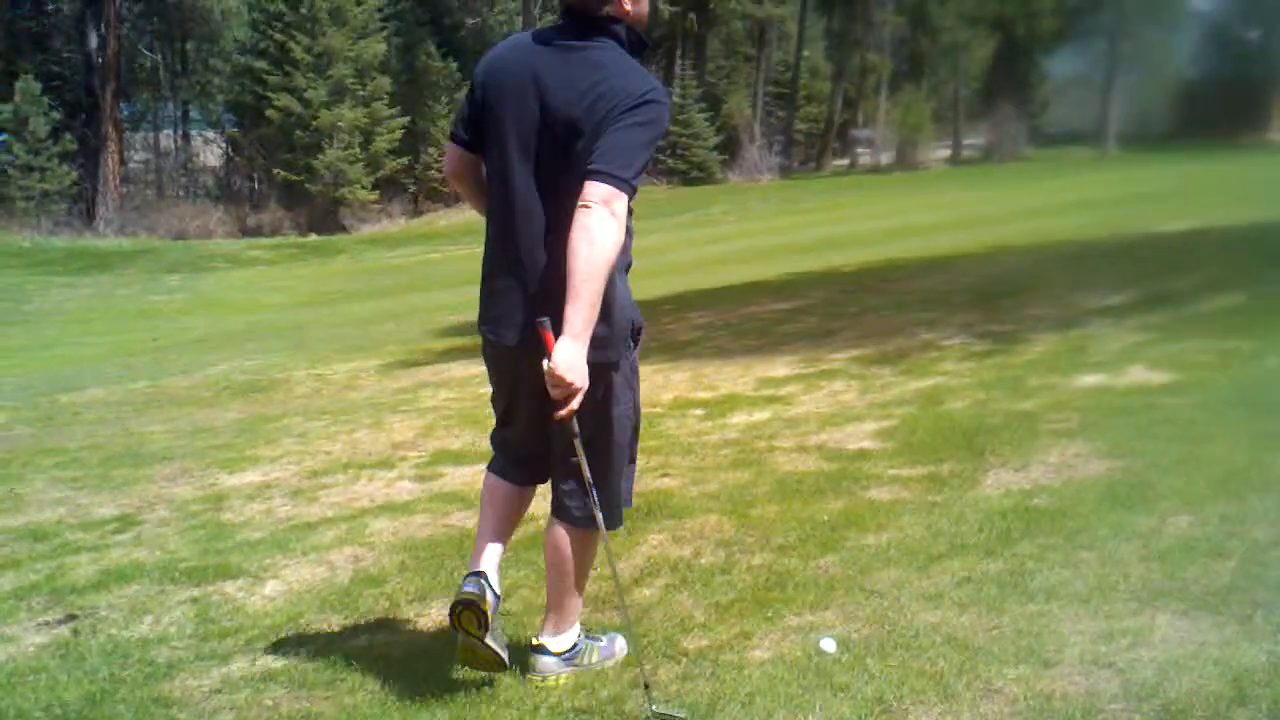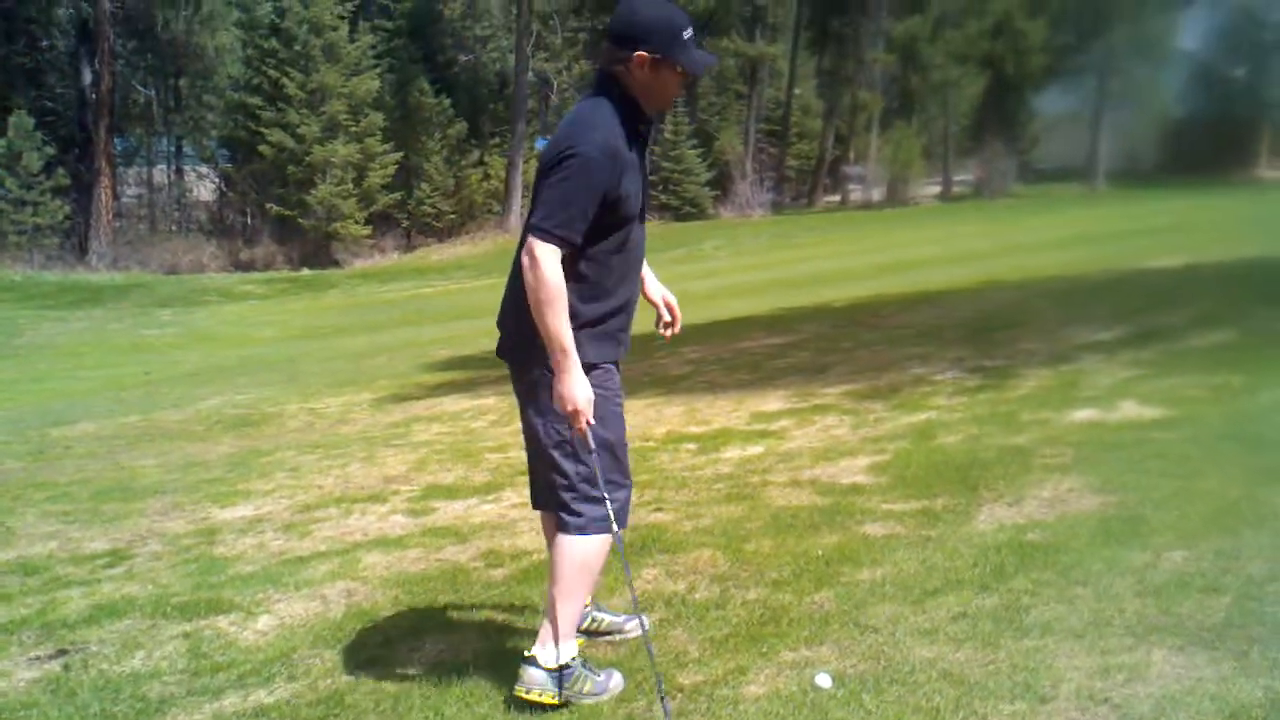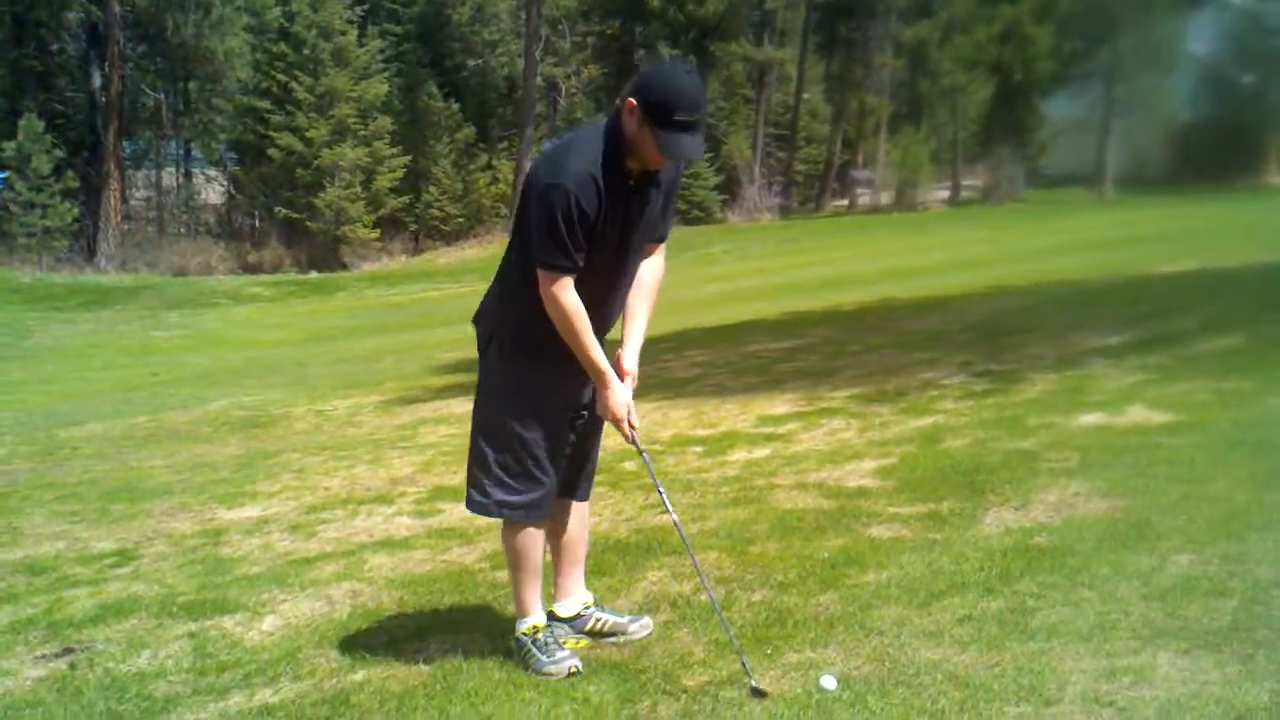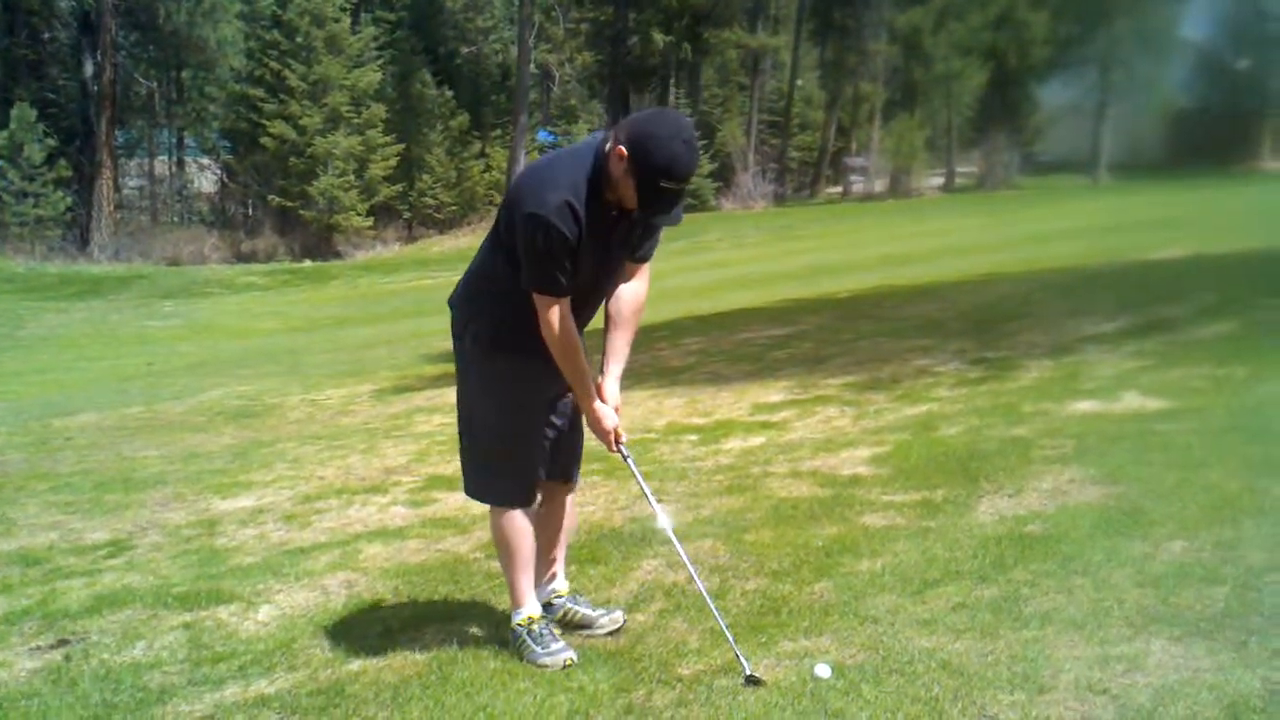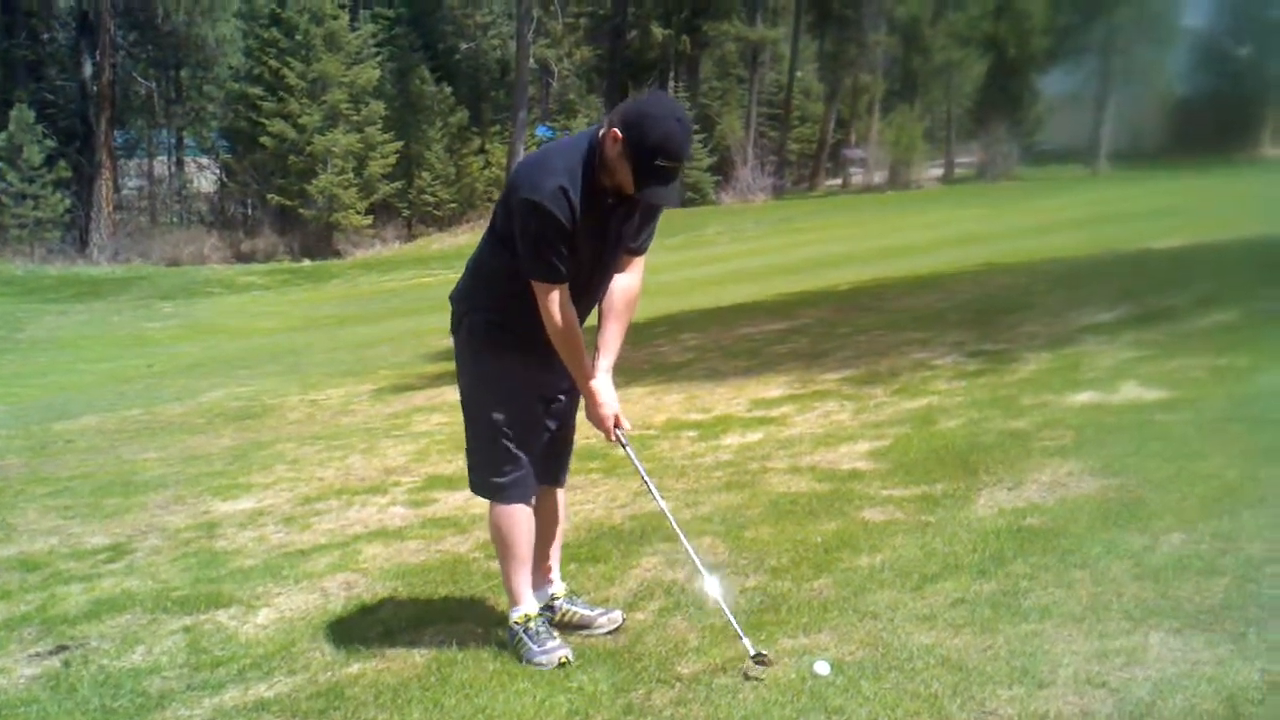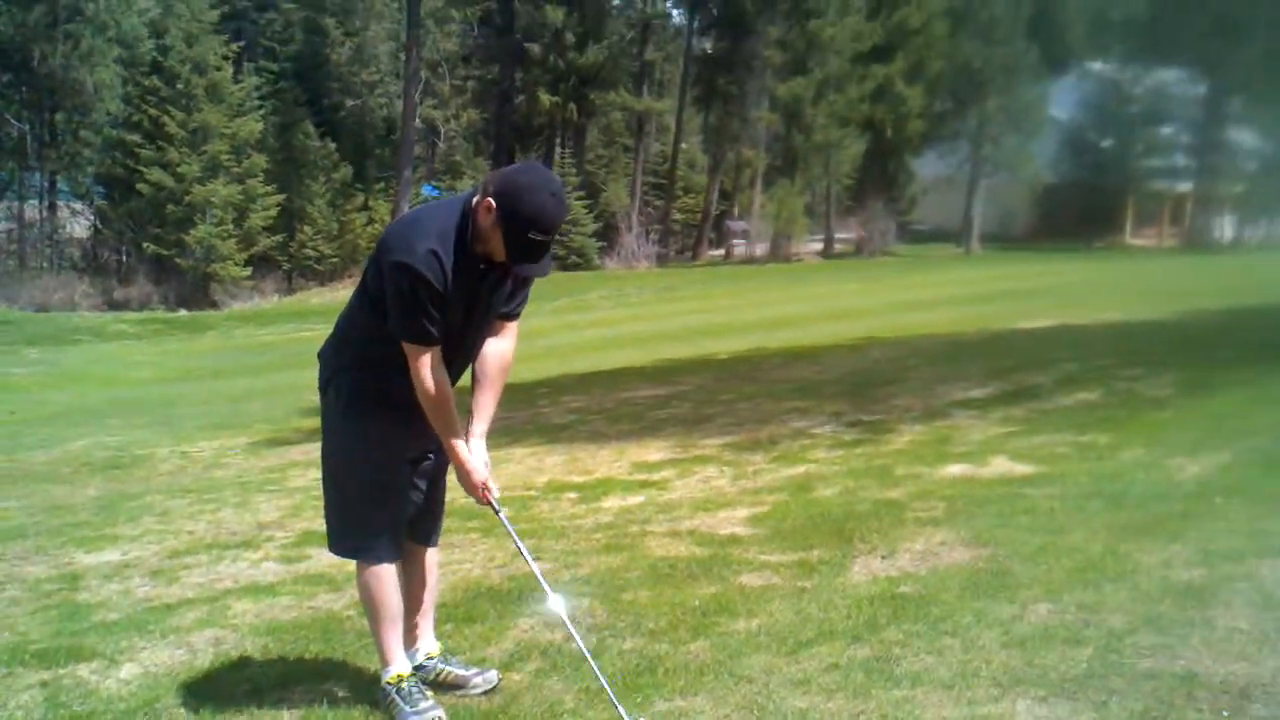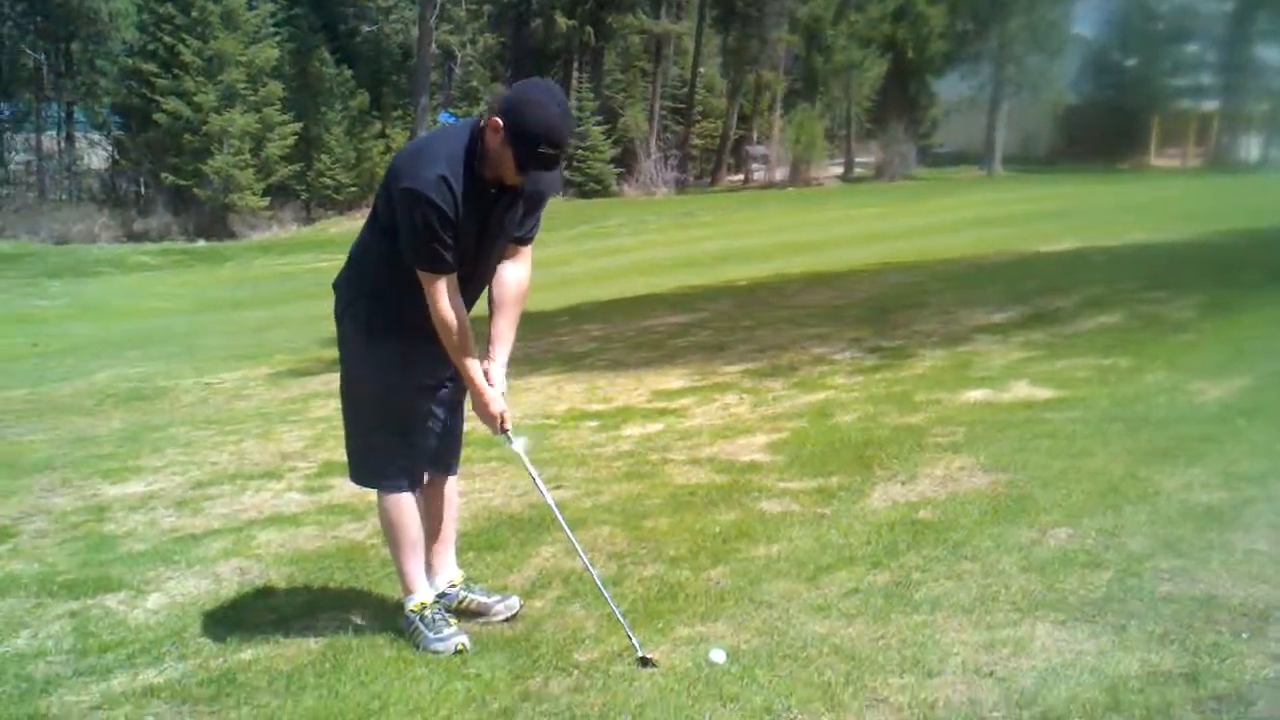
dt=0.5s
person 1, frame 1
left shoulder: (504, 61)
right shoulder: (637, 93)
left elbow: (458, 165)
right elbow: (599, 214)
right wrist: (575, 340)
left hip: (505, 314)
right hip: (585, 329)
left knee: (516, 456)
right knee: (583, 488)
left ankle: (480, 579)
right ankle: (558, 642)
person 1, frame 2
left shoulder: (623, 127)
right shoulder: (594, 145)
right elbow: (539, 258)
left wrist: (648, 280)
right wrist: (568, 371)
left hip: (590, 339)
right hip: (560, 346)
left knee: (570, 484)
right knee: (594, 497)
left ankle: (571, 607)
right ankle: (550, 662)
person 1, frame 3
left shoulder: (662, 166)
right shoulder: (568, 176)
left elbow: (651, 253)
right elbow: (556, 289)
left wrist: (630, 347)
right wrist: (605, 380)
left hip: (582, 345)
right hip: (524, 346)
left knee: (572, 481)
right knee: (527, 486)
left ankle: (571, 607)
right ankle: (530, 625)
person 1, frame 4
left shoulder: (649, 184)
right shoulder: (551, 201)
left elbow: (633, 277)
right elbow: (552, 314)
left wrist: (612, 377)
right wrist: (589, 401)
left hip: (557, 336)
right hip: (497, 337)
left knee: (559, 468)
right knee: (512, 478)
left ankle: (551, 592)
right ankle: (525, 616)
person 1, frame 5
left shoulder: (643, 177)
right shoulder: (546, 188)
left elbow: (627, 270)
right elbow: (552, 302)
left wrist: (604, 369)
right wrist: (590, 388)
left hip: (556, 335)
right hip: (497, 333)
left knee: (550, 470)
right knee: (512, 473)
left ankle: (549, 593)
right ankle: (524, 614)
person 1, frame 6
left shoulder: (518, 241)
right shoulder: (420, 250)
left elbow: (500, 334)
right elbow: (423, 365)
left wrist: (477, 434)
right wrist: (459, 454)
left hip: (426, 396)
right hip: (366, 395)
left knee: (422, 525)
right knee: (379, 534)
left ankle: (423, 652)
right ankle: (396, 673)
person 1, frame 7
left shoulder: (528, 168)
right shoulder: (429, 177)
left elbow: (514, 260)
right elbow: (439, 293)
left wrist: (497, 361)
right wrist: (476, 383)
left hip: (443, 325)
right hip: (381, 326)
left knee: (441, 455)
right knee: (399, 462)
left ankle: (445, 581)
right ankle: (418, 601)
